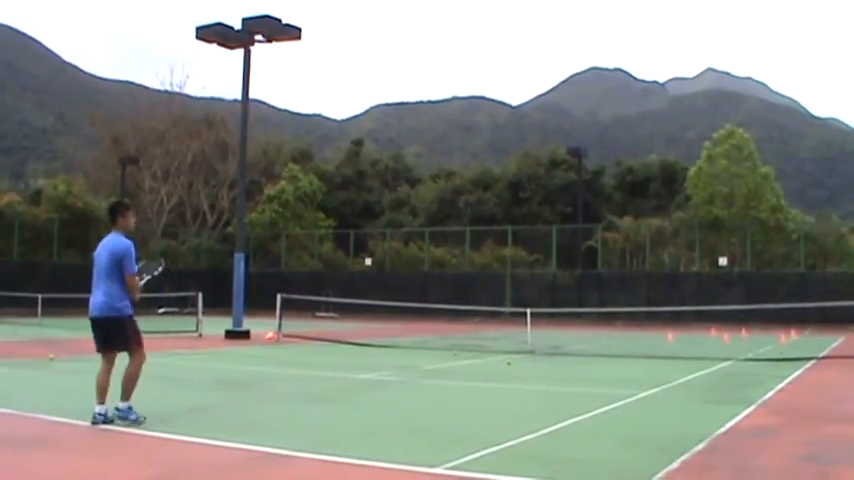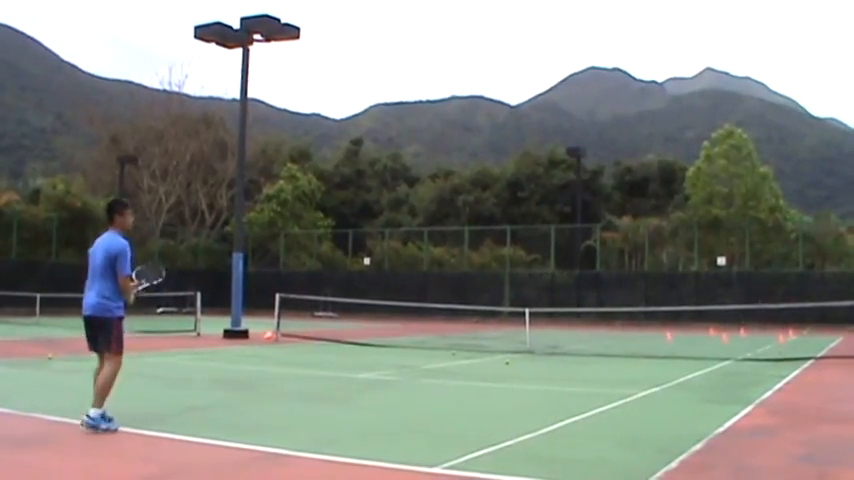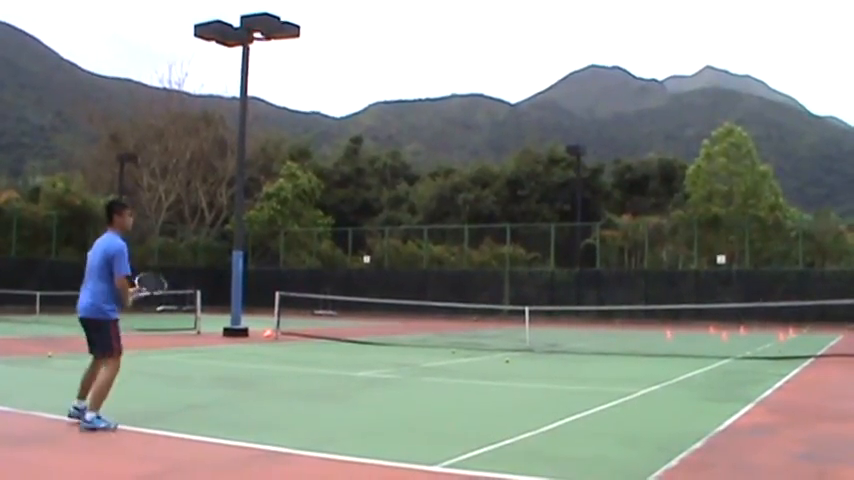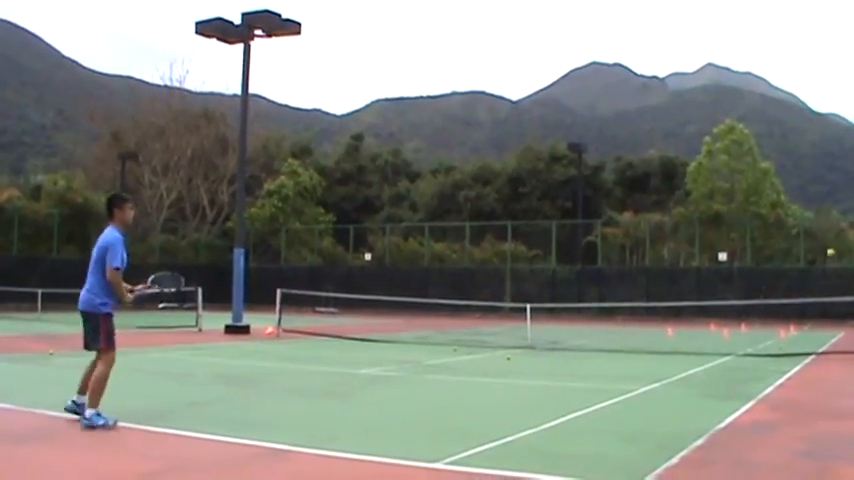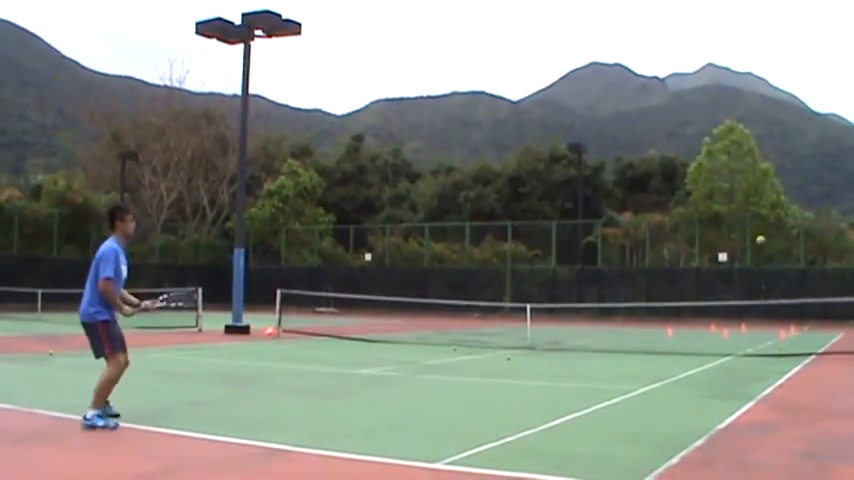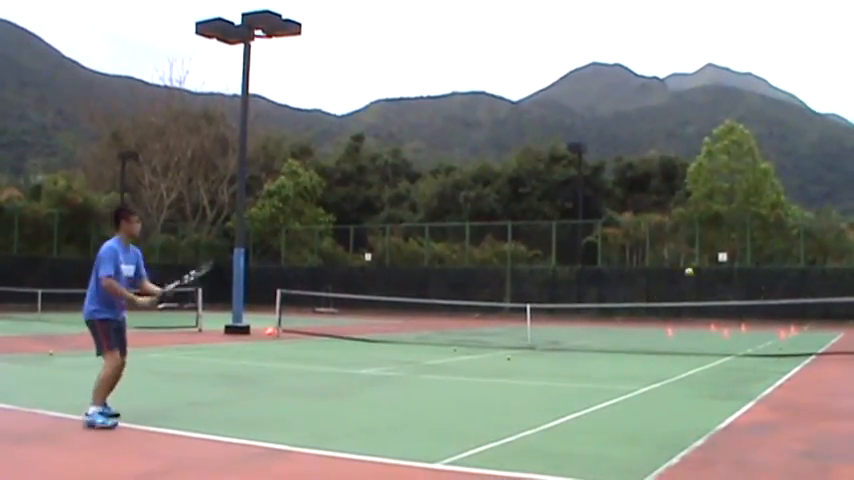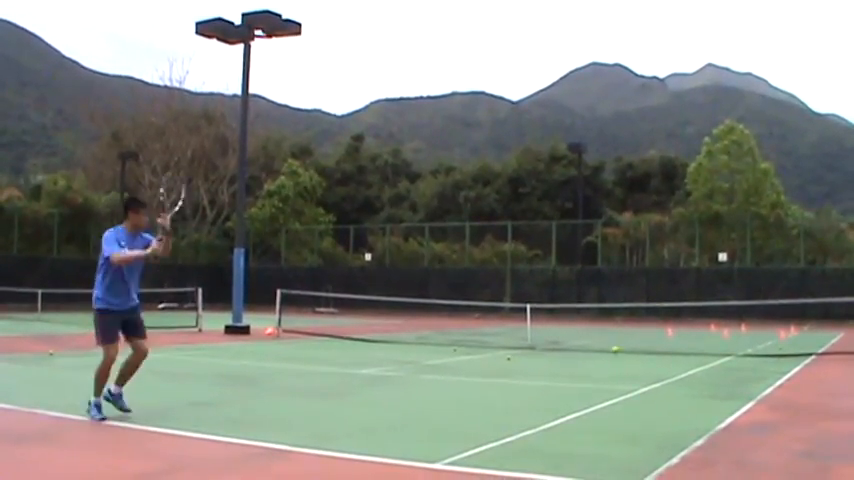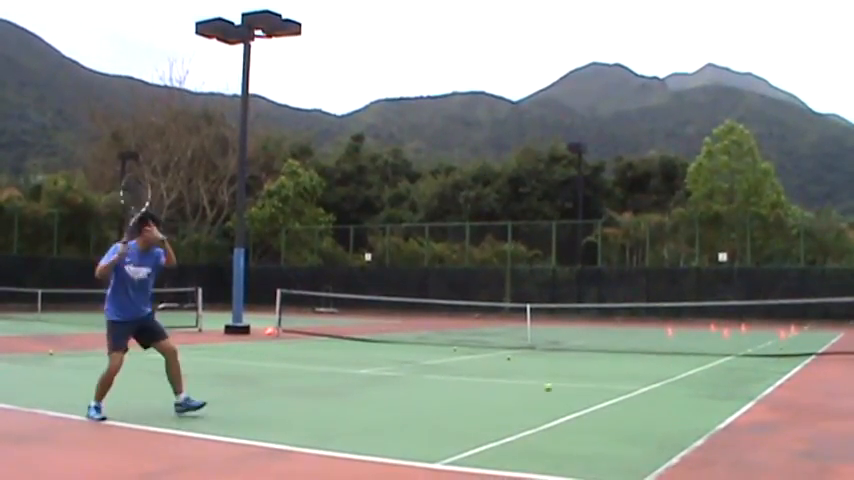
dt=0.2s
person 1, frame 1
left shoulder: (102, 245)
right shoulder: (125, 245)
right elbow: (131, 282)
left wrist: (130, 289)
right wrist: (136, 294)
left hip: (97, 310)
right hip: (117, 310)
left knee: (107, 360)
right knee: (137, 355)
left ankle: (100, 411)
right ankle: (123, 407)
person 1, frame 2
left shoulder: (99, 242)
right shoulder: (120, 244)
right elbow: (123, 282)
left wrist: (126, 288)
right wrist: (129, 297)
left hip: (90, 308)
right hip: (108, 310)
left knee: (103, 360)
right knee: (113, 362)
left ankle: (96, 412)
right ankle: (94, 415)
person 1, frame 3
left shoulder: (100, 243)
right shoulder: (118, 246)
right elbow: (120, 283)
left wrist: (124, 292)
right wrist: (126, 300)
left hip: (87, 309)
right hip: (103, 312)
left knee: (99, 360)
right knee: (111, 364)
left ankle: (79, 406)
right ankle: (91, 416)
person 1, frame 4
left shoulder: (108, 236)
right shoulder: (115, 238)
right elbow: (112, 276)
left wrist: (129, 288)
right wrist: (124, 296)
left hip: (91, 303)
right hip: (98, 305)
left knee: (102, 357)
right knee: (107, 359)
left ankle: (78, 401)
right ankle: (91, 414)
person 1, frame 5
left shoulder: (117, 250)
right shoulder: (111, 250)
right elbow: (104, 286)
left wrist: (136, 302)
right wrist: (122, 309)
left hip: (104, 315)
right hip: (97, 315)
left knee: (121, 362)
right knee: (116, 363)
left ankle: (100, 402)
right ankle: (92, 414)
person 1, frame 6
left shoulder: (135, 252)
right shoulder: (110, 249)
left elbow: (142, 283)
right elbow: (107, 283)
left wrist: (157, 291)
right wrist: (135, 300)
left hip: (116, 315)
right hip: (100, 313)
left knee: (120, 363)
right knee: (113, 361)
left ankle: (100, 404)
right ankle: (94, 413)
person 1, frame 7
left shoulder: (144, 238)
right shoulder: (112, 235)
left elbow: (164, 252)
right elbow: (117, 260)
left wrist: (166, 233)
right wrist: (147, 252)
left hip: (130, 304)
right hip: (107, 304)
left knee: (141, 350)
right knee: (110, 355)
left ankle: (114, 390)
right ankle: (95, 402)
person 1, frame 8
left shoulder: (155, 253)
right shoulder: (119, 249)
left elbow: (171, 263)
right elbow: (100, 274)
left wrist: (163, 241)
right wrist: (117, 257)
left hip: (144, 315)
right hip: (119, 317)
left knee: (171, 351)
right knee: (115, 365)
left ankle: (181, 399)
right ankle: (95, 405)
